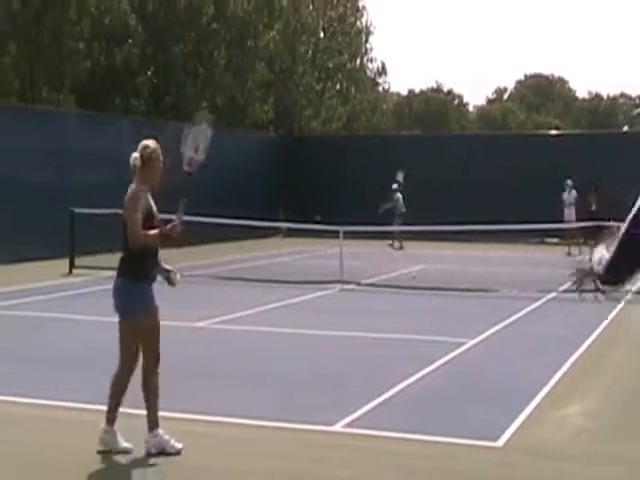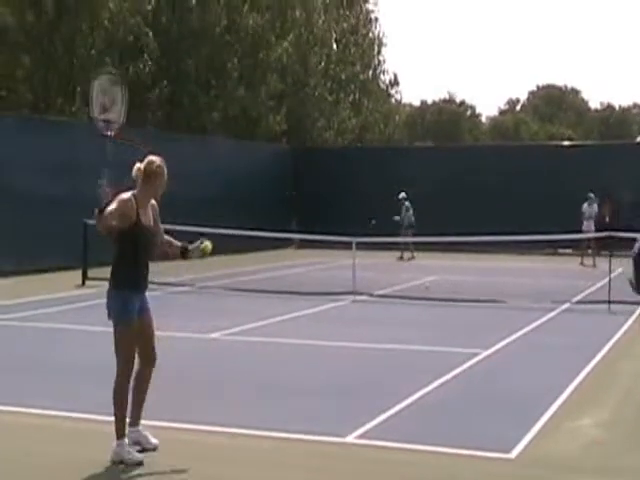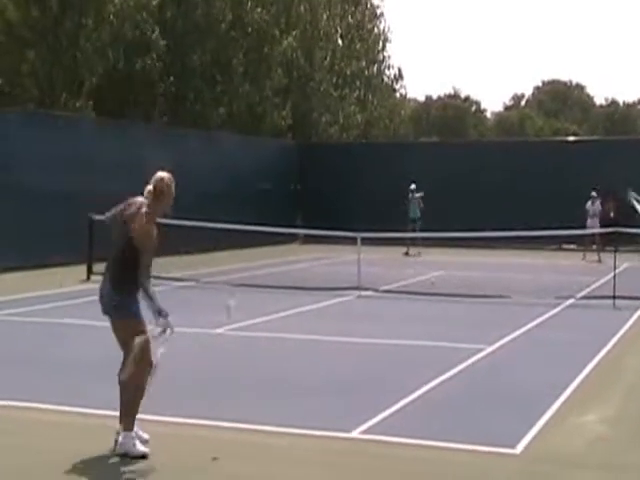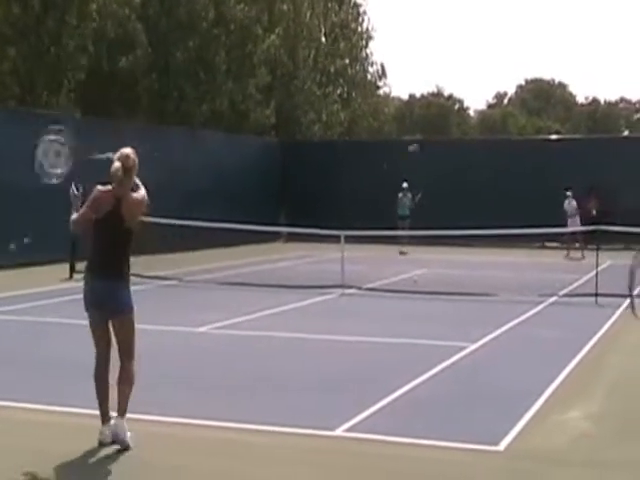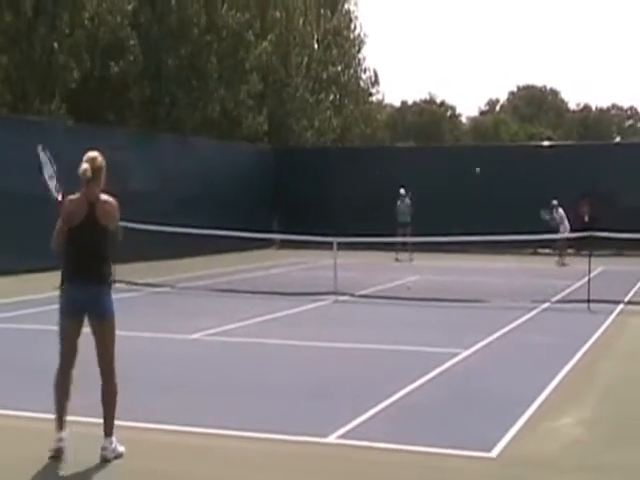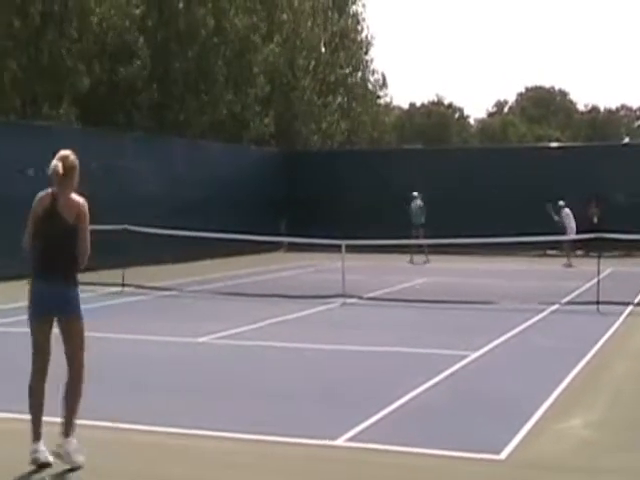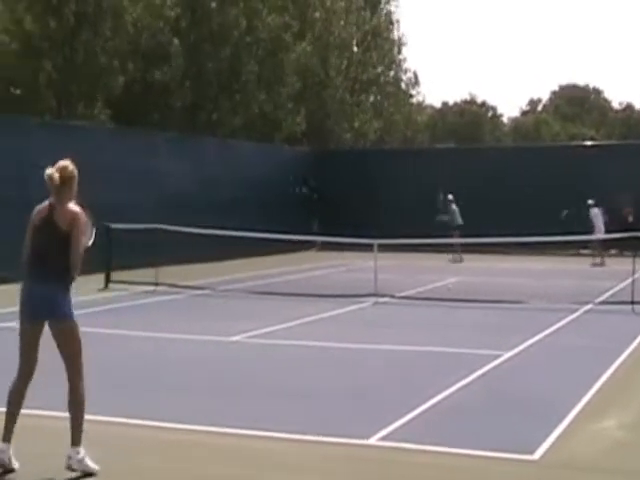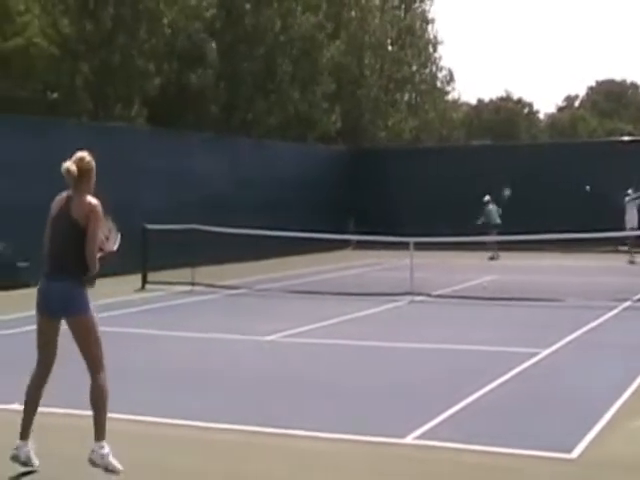
dt=0.4s
person 1, frame 1
left shoulder: (146, 193)
right shoulder: (136, 194)
right elbow: (135, 239)
left wrist: (159, 266)
right wrist: (166, 232)
left hip: (143, 286)
right hip: (130, 286)
left knee: (152, 359)
right knee: (129, 362)
left ankle: (155, 435)
right ankle: (109, 431)
person 1, frame 2
left shoulder: (151, 207)
right shoulder: (126, 202)
right elbow: (103, 223)
left wrist: (186, 251)
right wrist: (102, 217)
left hip: (138, 294)
right hip: (122, 294)
left knee: (148, 359)
right knee: (126, 368)
left ankle: (133, 428)
right ankle: (120, 443)
person 1, frame 3
left shoulder: (136, 205)
right shoulder: (148, 230)
left elbow: (110, 218)
right elbow: (142, 277)
right wrist: (155, 305)
left hip: (109, 291)
right hip: (123, 296)
left knee: (131, 359)
right knee: (143, 363)
left ankle: (126, 427)
right ankle: (126, 437)
person 1, frame 4
left shoulder: (100, 193)
right shoulder: (138, 202)
left elbow: (76, 223)
right wrist: (131, 178)
left hip: (93, 283)
right hip: (117, 286)
left knee: (102, 355)
right knee: (126, 359)
left ankle: (106, 426)
right ankle: (119, 423)
person 1, frame 5
left shoulder: (69, 204)
right shoulder: (111, 206)
left elbow: (56, 244)
left hip: (72, 290)
right hip: (99, 292)
left knee: (66, 364)
right knee: (107, 369)
left ankle: (60, 433)
right ankle: (109, 442)
person 1, frame 6
left shoulder: (40, 199)
right shoulder: (79, 204)
left elbow: (28, 244)
right elbow: (83, 254)
left hip: (39, 289)
right hip: (64, 290)
left knee: (39, 370)
right knee: (76, 370)
left ankle: (37, 446)
right ankle: (67, 442)
person 1, frame 7
left shoulder: (39, 210)
right shoulder: (74, 212)
left elbow: (28, 254)
right elbow: (76, 260)
left hip: (30, 292)
right hip: (55, 295)
right knee: (76, 376)
right ankle: (76, 453)
person 1, frame 8
left shoulder: (58, 202)
right shoulder: (91, 205)
left elbow: (48, 246)
right elbow: (91, 257)
right wrist: (89, 272)
left hip: (47, 288)
right hip: (70, 291)
left knee: (42, 368)
right knee: (97, 369)
left ankle: (22, 446)
right ankle: (100, 449)
